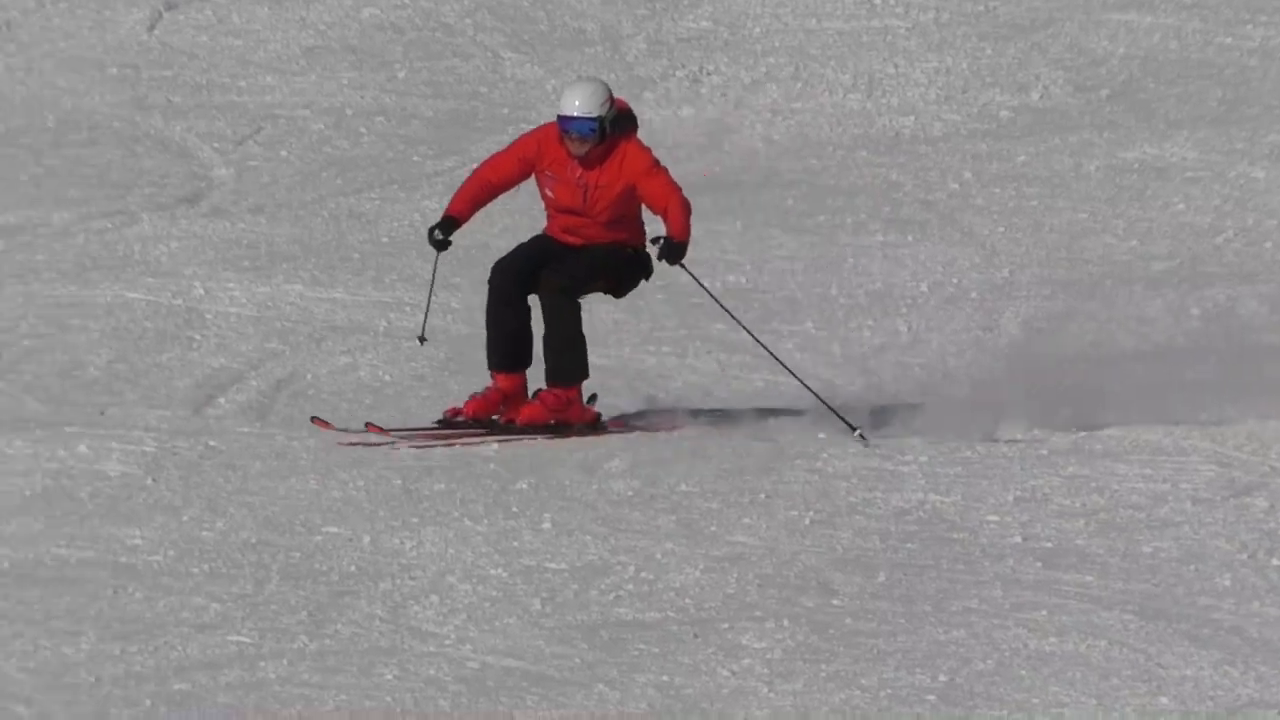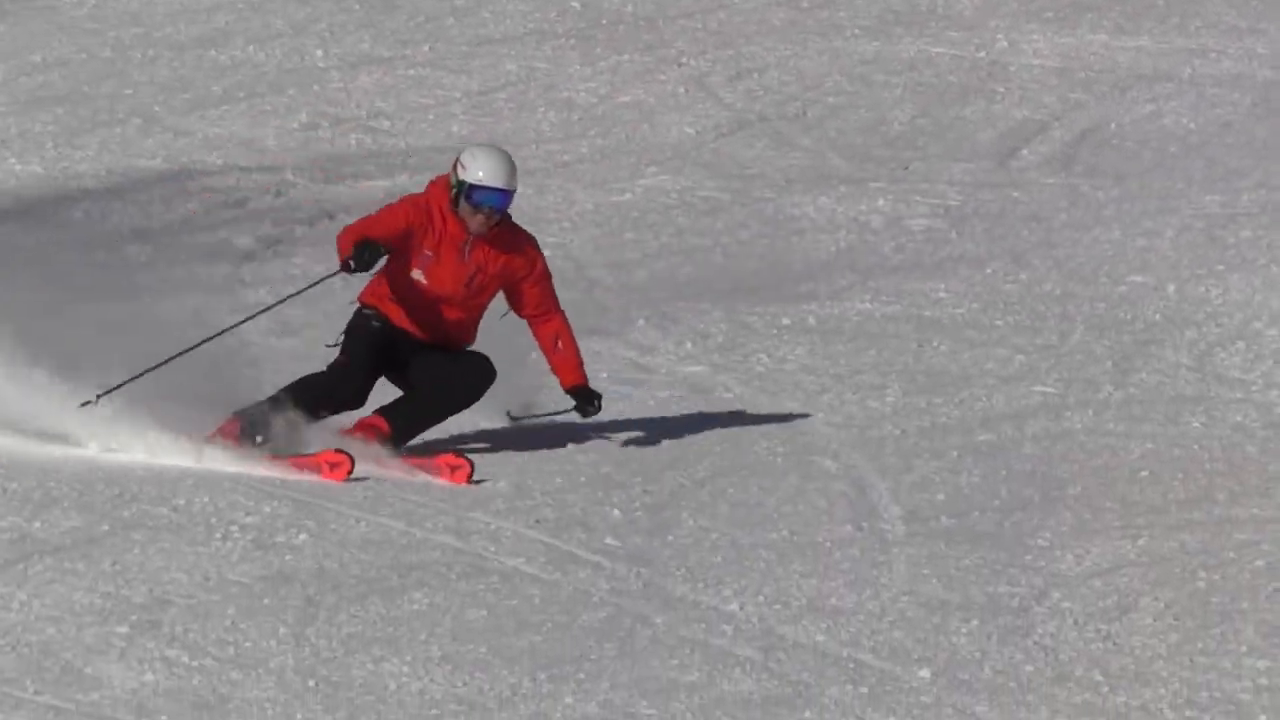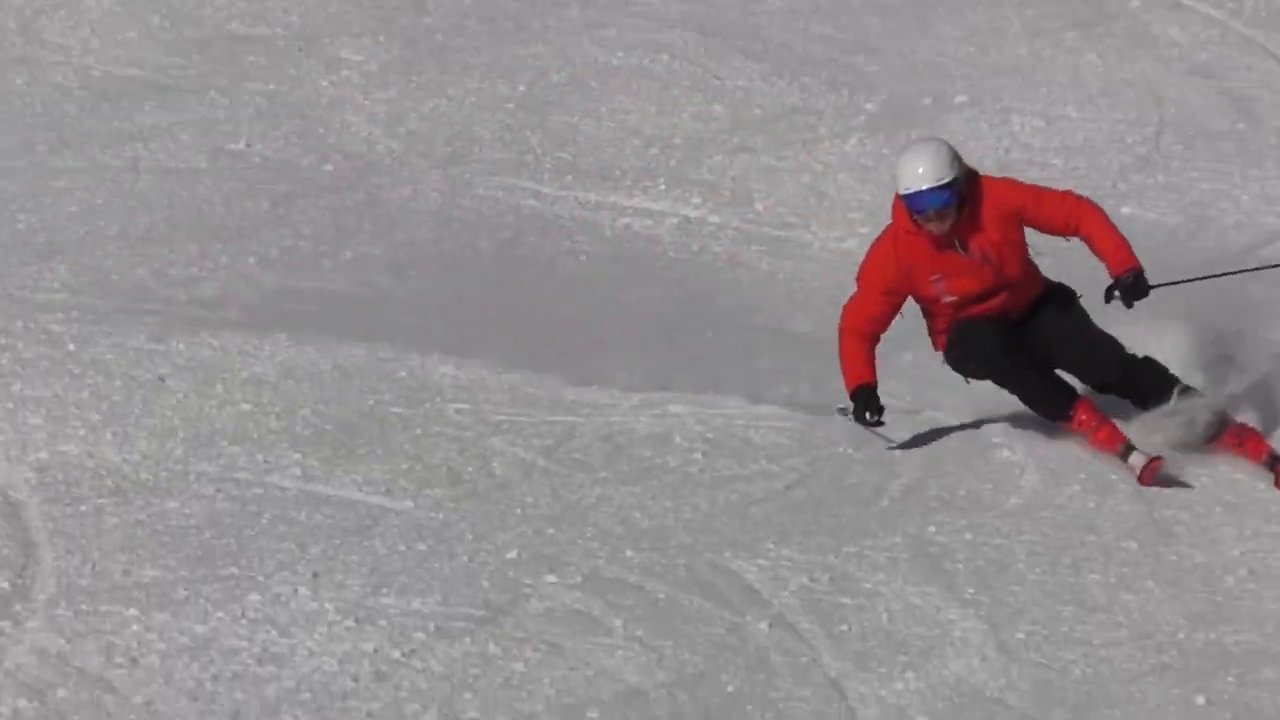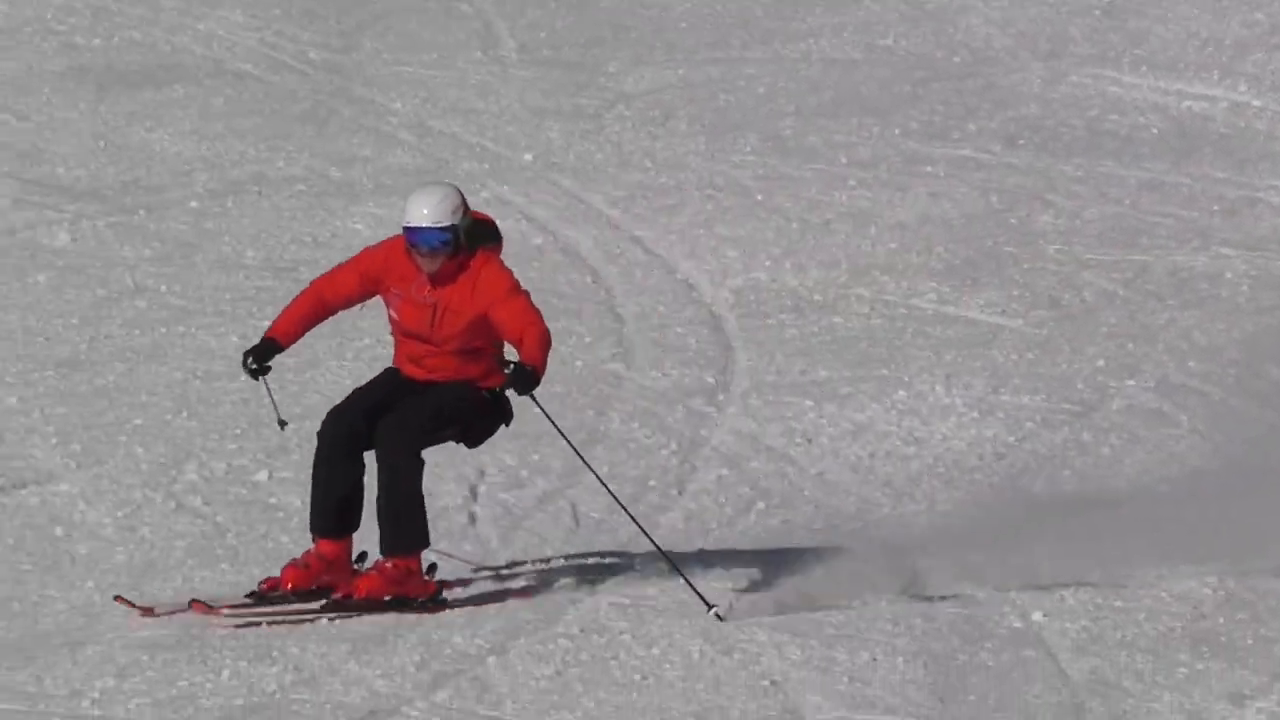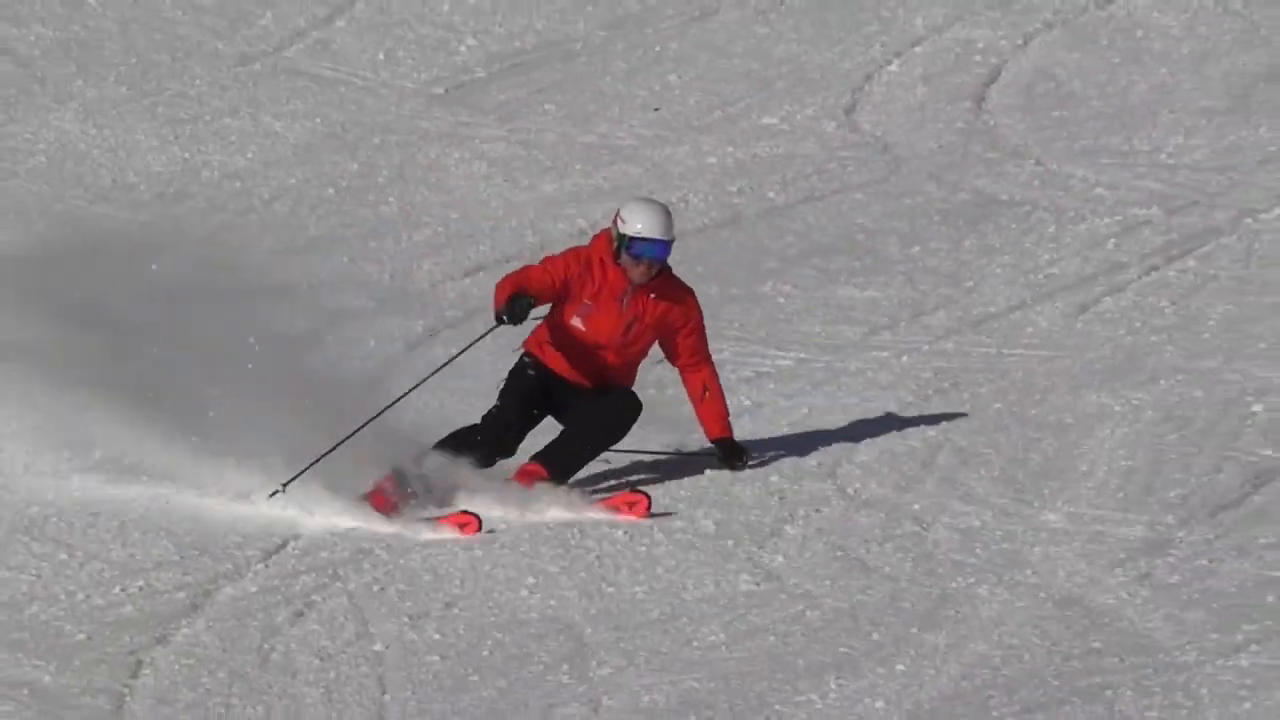
dt=1s
person 1, frame 1
left shoulder: (630, 155)
right shoulder: (545, 140)
left elbow: (673, 201)
right elbow: (491, 173)
left wrist: (677, 238)
right wrist: (451, 218)
left hip: (612, 251)
right hip: (559, 242)
left knee: (554, 285)
right knee: (506, 276)
left ankle: (562, 397)
right ankle: (506, 388)
person 1, frame 2
left shoulder: (519, 251)
right shoulder: (422, 212)
left elbow: (545, 316)
right elbow: (360, 233)
left wrist: (575, 383)
right wrist: (359, 250)
left hip: (438, 351)
right hip: (383, 325)
left knee: (479, 373)
right knee: (348, 383)
left ankle: (374, 433)
right ankle: (251, 423)
person 1, frame 3
left shoulder: (997, 197)
right shoulder: (893, 250)
left elbow: (1080, 213)
right elbow: (858, 324)
left wrist: (1125, 269)
right wrist: (862, 388)
left hip: (1032, 310)
right hip: (969, 336)
left knee: (1107, 362)
right knee: (989, 347)
left ankle: (1217, 426)
right ankle: (1082, 419)
person 1, frame 4
left shoulder: (486, 272)
right shoulder: (391, 257)
left elbow: (530, 328)
right elbow: (326, 291)
left wrist: (529, 369)
right wrist: (272, 342)
left hip: (468, 390)
right hip: (409, 378)
left knee: (394, 435)
right knee: (338, 430)
left ankle: (401, 567)
right ankle: (329, 557)
person 1, frame 5
left shoulder: (676, 301)
right shoulder: (583, 264)
left elbow: (695, 367)
right elbow: (523, 283)
left wrist: (720, 435)
right wrist: (514, 300)
left hip: (598, 390)
right hip: (544, 370)
left knee: (625, 408)
right knee: (498, 433)
left ankle: (534, 478)
